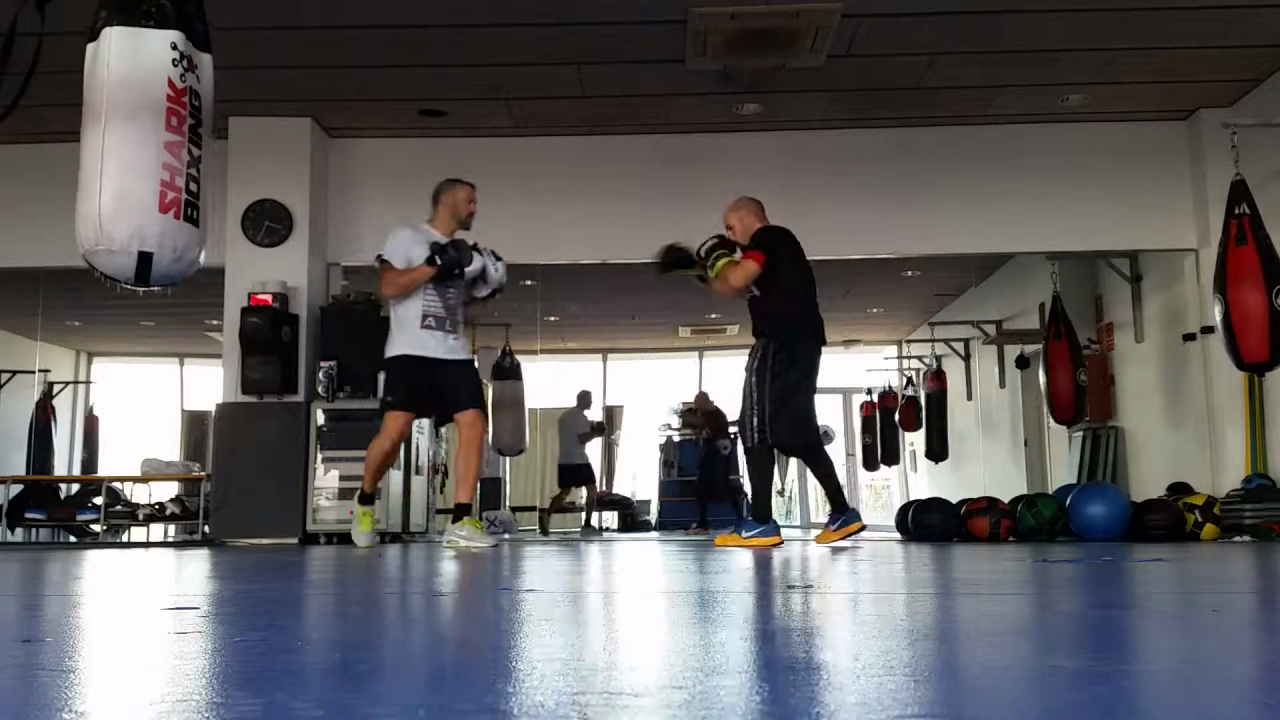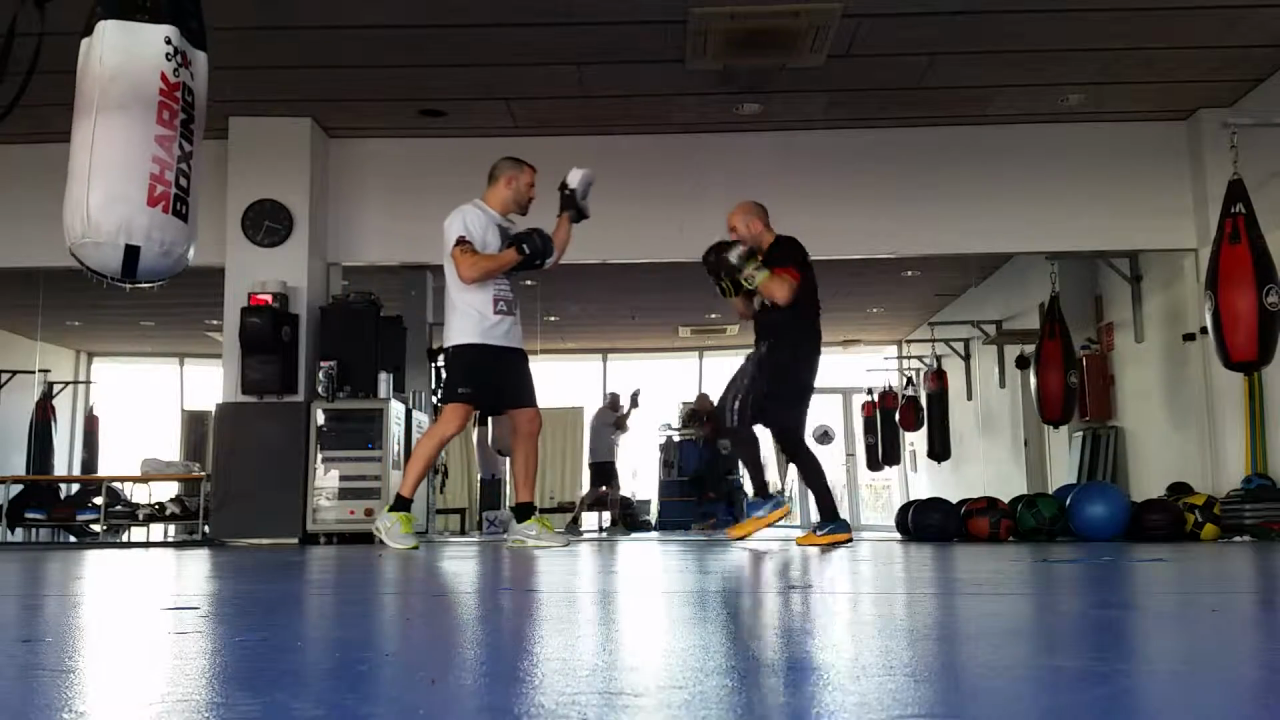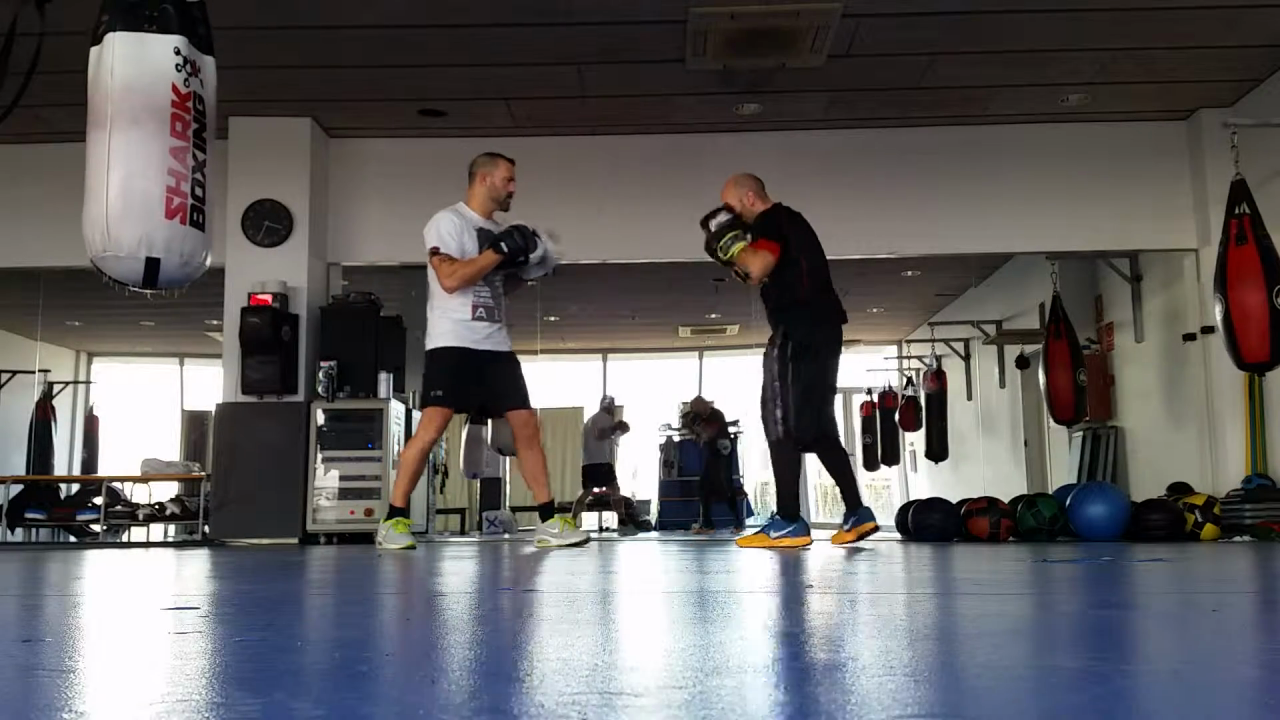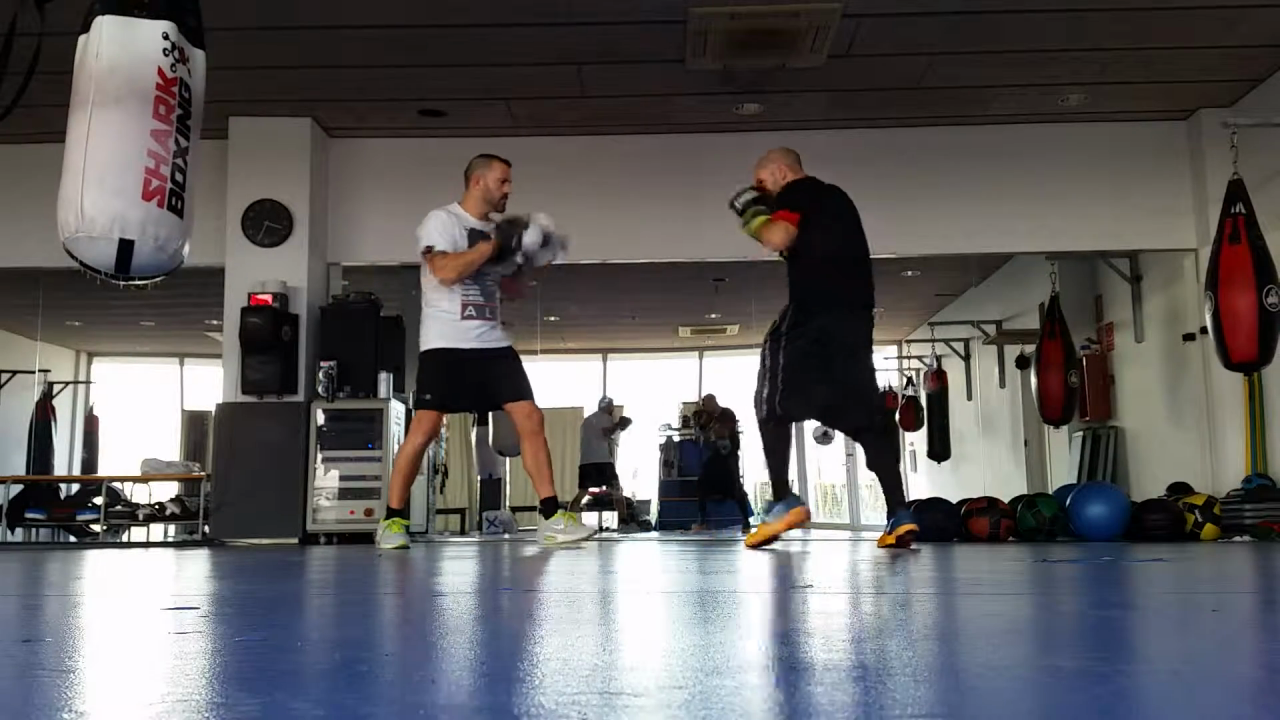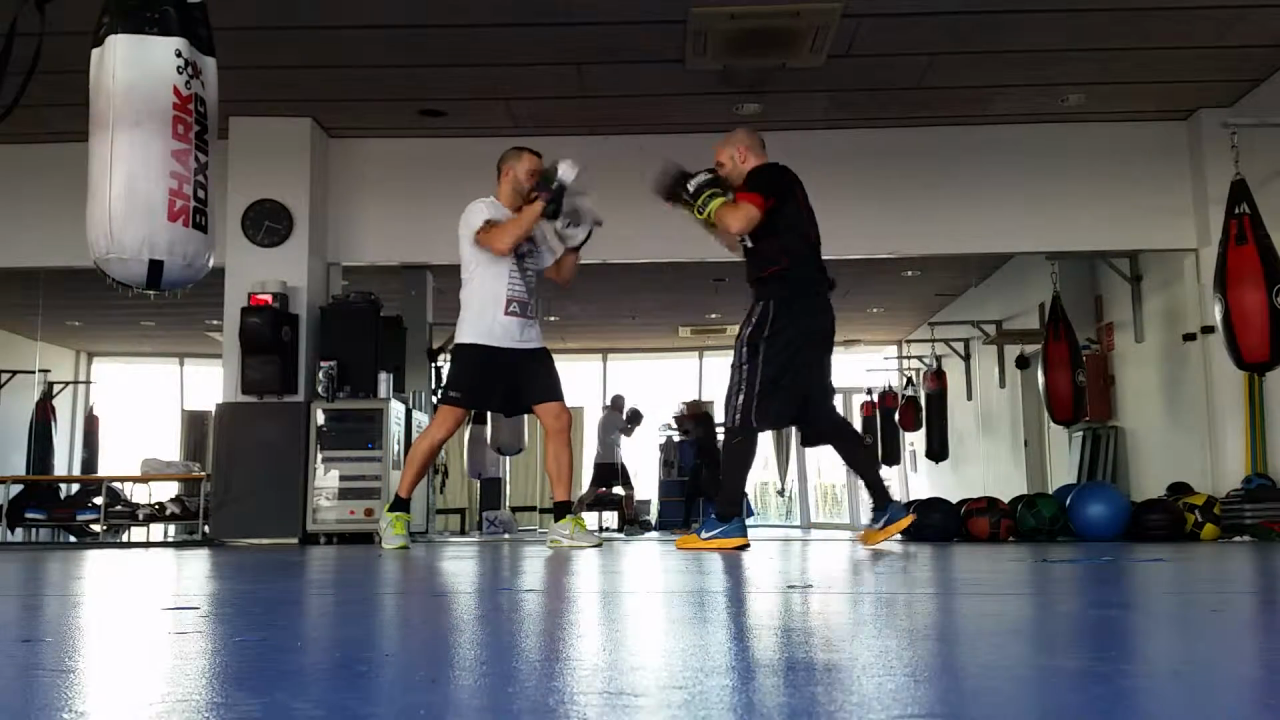
dt=1s
person 1, frame 1
left shoulder: (466, 254)
right shoulder: (407, 237)
right elbow: (388, 286)
right wrist: (437, 264)
left hip: (455, 356)
right hip: (410, 352)
left knee: (474, 426)
right knee: (395, 430)
left ankle: (461, 521)
right ankle: (366, 506)
person 1, frame 2
left shoulder: (507, 228)
right shoulder: (467, 216)
left elbow: (549, 255)
right elbow: (469, 270)
left wrist: (569, 214)
right wrist: (519, 251)
left hip: (507, 344)
right hip: (471, 341)
left knee: (528, 424)
right knee: (451, 422)
left ankle: (524, 520)
right ankle: (395, 513)
person 1, frame 3
left shoulder: (498, 230)
right shoulder: (447, 222)
right elbow: (450, 279)
left wrist: (529, 257)
right wrist: (499, 251)
left hip: (495, 347)
right hip: (452, 344)
left knee: (526, 425)
right knee: (433, 426)
left ankle: (549, 521)
right ankle: (394, 519)
person 1, frame 4
left shoulder: (495, 230)
right shoulder: (440, 220)
right elbow: (445, 273)
right wrist: (493, 241)
left hip: (493, 345)
right hip: (445, 345)
left knee: (530, 419)
right knee: (423, 429)
left ankle: (553, 518)
right ankle: (393, 520)
person 1, frame 5
left shoulder: (535, 226)
right shoulder: (479, 212)
left elbow: (563, 276)
right elbow: (502, 242)
left wrist: (576, 241)
right wrist: (543, 200)
left hip: (528, 345)
right hip: (480, 341)
left knee: (559, 421)
right knee: (445, 424)
left ankle: (564, 522)
right ankle: (396, 511)
person 2, frame 1
left shoulder: (770, 239)
right shoulder: (771, 249)
left elbow: (735, 281)
right elbow: (730, 290)
left wrist: (714, 257)
right wrist: (694, 265)
left hip: (782, 345)
right hip: (801, 347)
left knee: (756, 427)
right knee: (800, 433)
left ankle: (761, 522)
right ankle: (843, 514)
person 2, frame 2
left shoulder: (785, 250)
right shoulder: (764, 261)
left elbow: (781, 295)
right elbow: (746, 312)
left wrist: (743, 263)
right wrist: (726, 277)
left hip: (783, 350)
right hip: (796, 353)
left knee: (732, 415)
right knee: (790, 439)
left ankle: (763, 498)
right ankle: (831, 521)
person 2, frame 3
left shoulder: (774, 219)
right shoulder: (789, 224)
left elbow: (760, 265)
right elbow: (765, 281)
left wrist: (728, 237)
right wrist: (731, 252)
left hip: (798, 332)
right hip: (818, 331)
left knee: (780, 423)
right knee: (816, 427)
left ankle: (789, 522)
right ankle: (858, 512)
person 2, frame 4
left shoulder: (796, 193)
right shoulder: (836, 198)
left elbow: (778, 239)
left wrist: (754, 213)
left hip: (812, 313)
right hip: (855, 315)
left knee: (775, 404)
right knee: (863, 415)
left ankle: (785, 502)
right ankle: (900, 515)
person 2, frame 5
left shoulder: (767, 177)
right shoulder: (782, 185)
left elbow: (737, 224)
right elbow: (746, 239)
left wrist: (707, 197)
right wrist: (686, 194)
left hip: (782, 307)
right hip: (811, 309)
left knee: (743, 413)
right knee: (819, 415)
left ankle: (727, 522)
right ankle: (886, 508)
